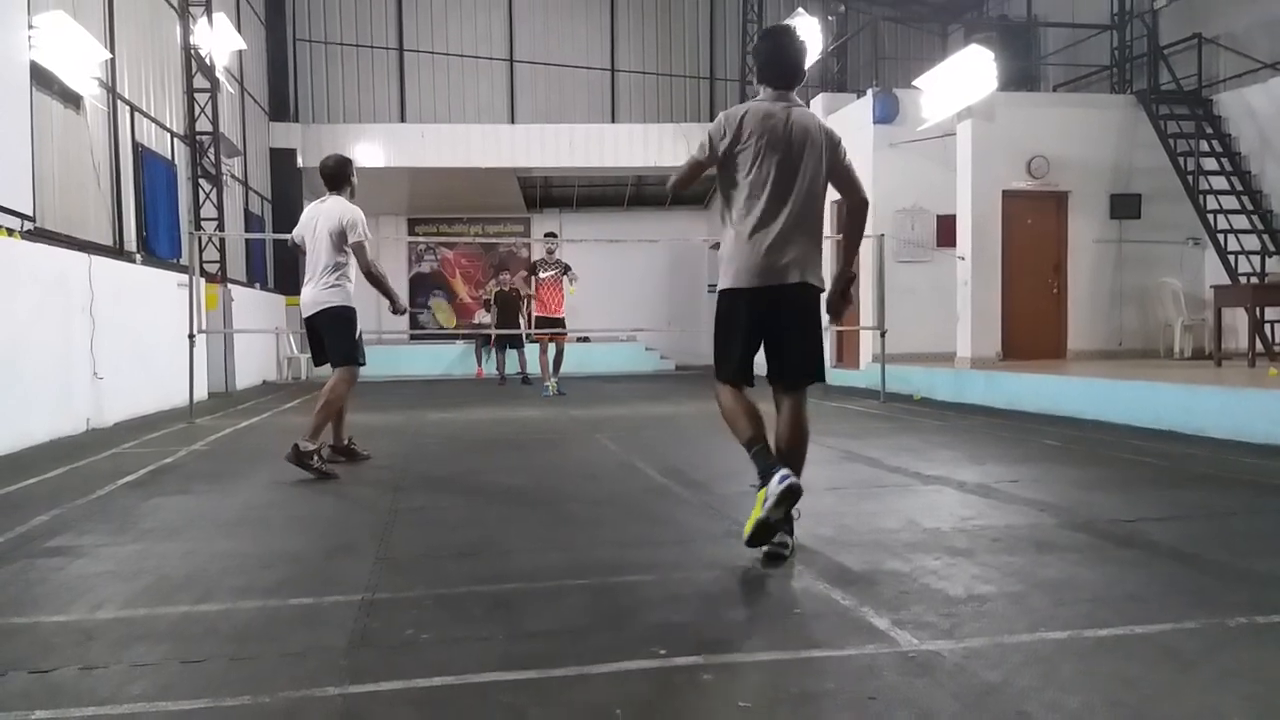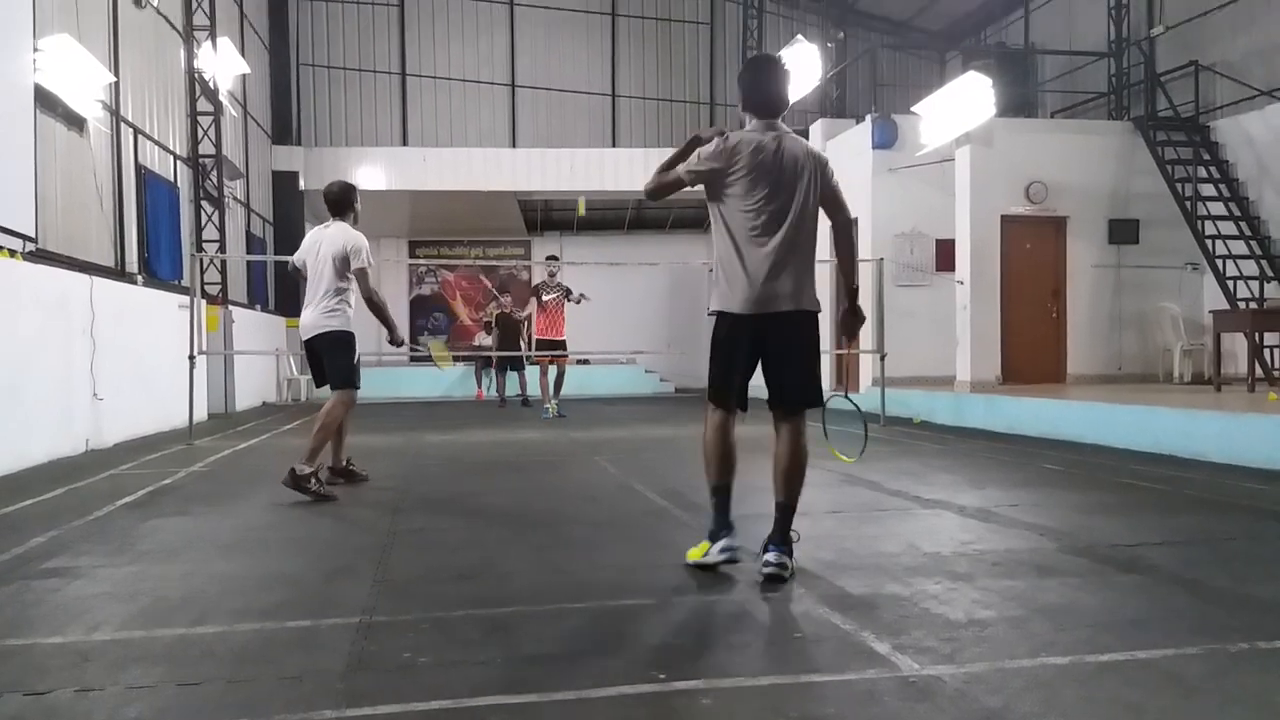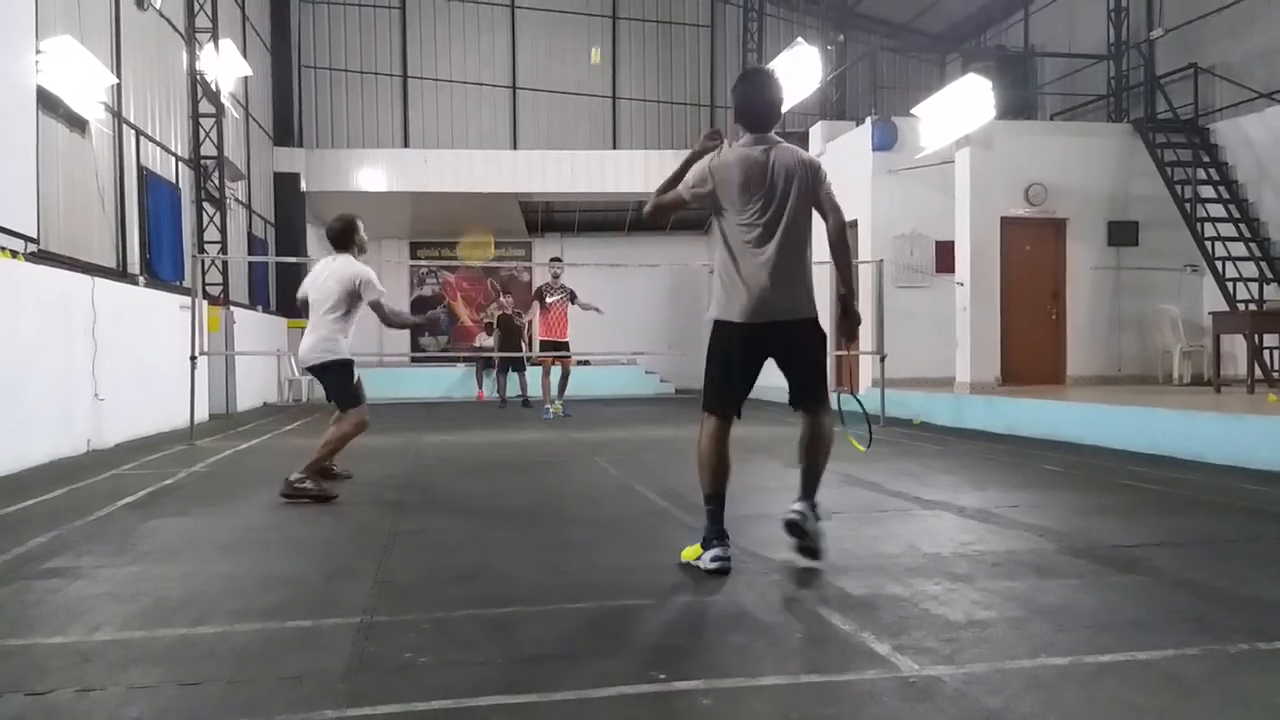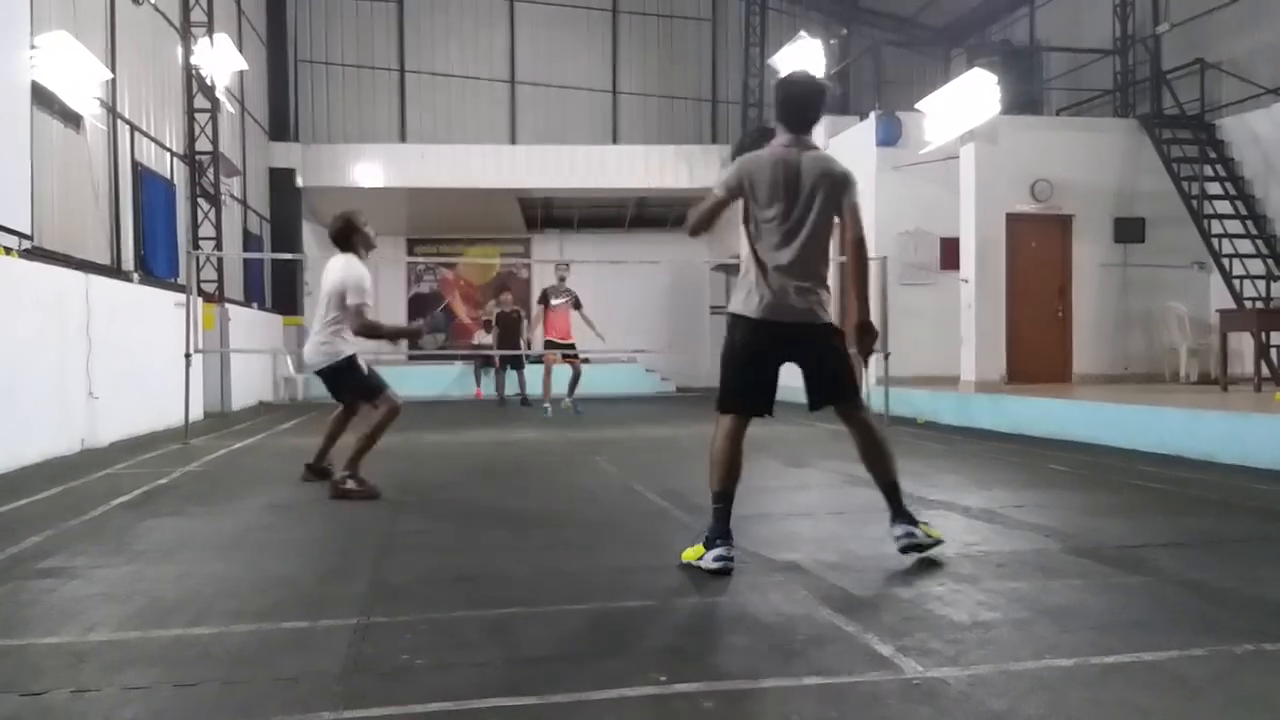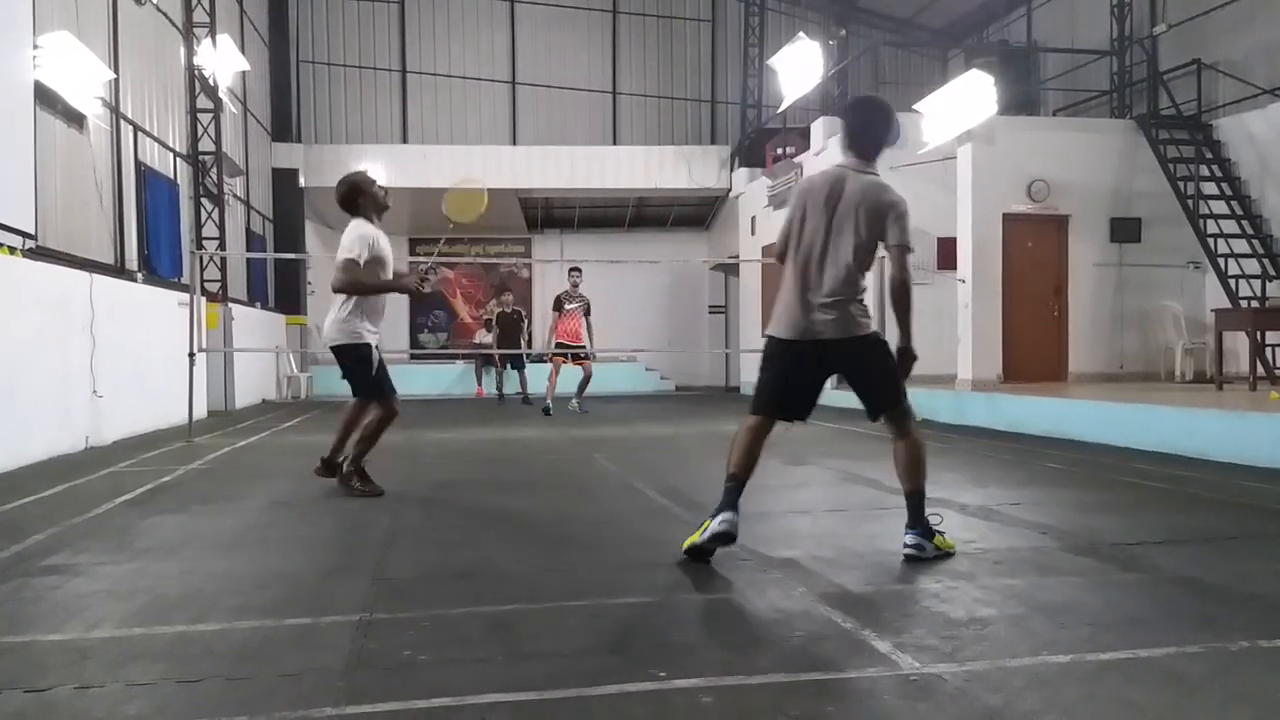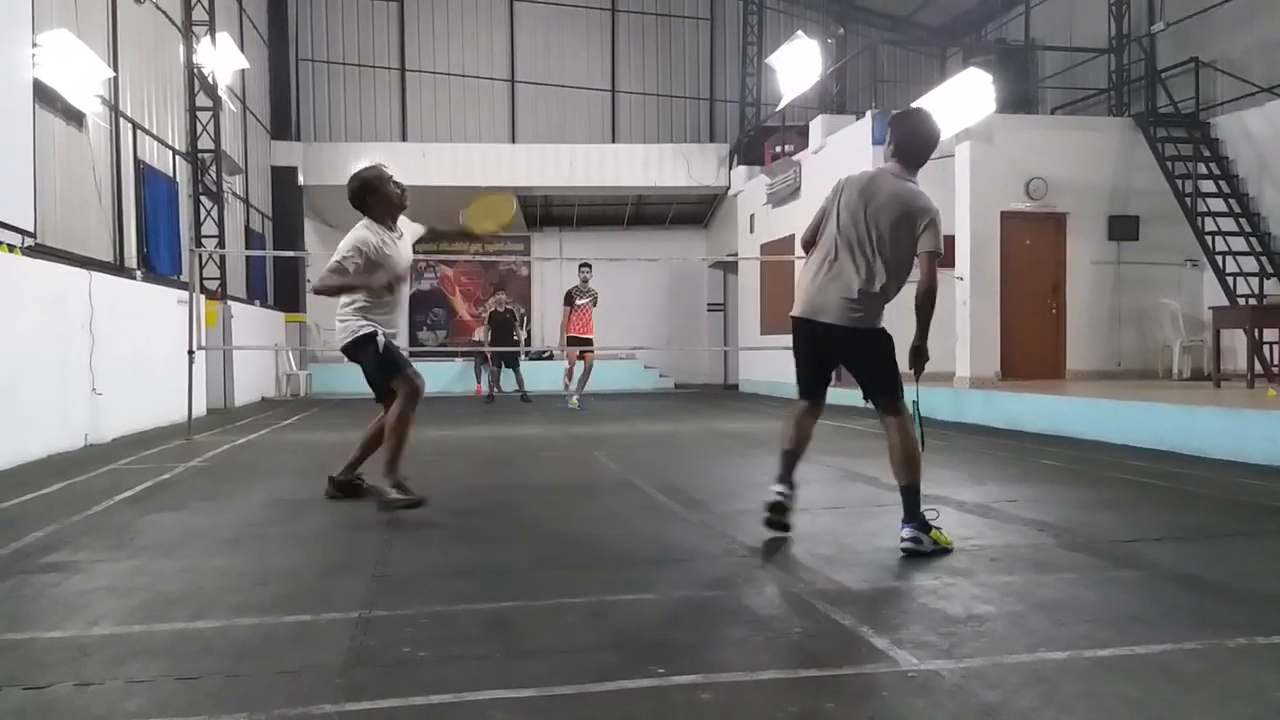
dt=0.2s
person 1, frame 1
left shoulder: (736, 120)
right shoulder: (821, 133)
left elbow: (677, 184)
right elbow: (858, 203)
left wrist: (714, 167)
right wrist: (845, 276)
left hip: (745, 276)
right hip: (801, 280)
left knee: (730, 385)
right knee: (791, 395)
left ankle: (772, 475)
right ankle: (781, 525)
person 1, frame 2
left shoulder: (724, 150)
right shoulder: (811, 157)
left elbow: (652, 190)
right elbow: (844, 225)
left wrist: (692, 144)
right wrist: (850, 296)
left hip: (739, 304)
right hip: (797, 306)
left knee: (720, 411)
right knee: (790, 420)
left ankle: (721, 531)
right ankle: (780, 543)
person 1, frame 3
left shoulder: (718, 167)
right shoulder: (805, 165)
left elbow: (654, 209)
right elbow: (837, 228)
left wrist: (694, 156)
right wrist: (847, 299)
left hip: (736, 315)
right hip: (796, 313)
left knee: (715, 420)
right knee: (817, 410)
left ankle: (714, 540)
right ankle: (805, 503)
person 1, frame 4
left shoulder: (751, 165)
right shoulder: (837, 172)
left elbow: (695, 225)
right elbow: (856, 241)
left wrist: (733, 182)
right wrist: (863, 315)
left hip: (757, 314)
right hip: (813, 315)
left knee: (731, 420)
right knee: (855, 414)
left ankle: (718, 540)
right ankle: (903, 520)
person 1, frame 5
left shoulder: (810, 185)
right shoulder: (888, 200)
left elbow: (781, 253)
right elbow: (899, 276)
right wrist: (906, 340)
left hip: (793, 326)
right hip: (852, 330)
left knee: (758, 421)
right knee: (901, 422)
left ankle: (725, 513)
right ankle: (918, 530)
person 1, frame 6
left shoulder: (848, 184)
right shoulder: (923, 207)
left elbow: (807, 242)
right elbow: (927, 282)
right wrist: (921, 338)
left hip: (810, 311)
right hip: (861, 320)
left knee: (808, 403)
right knee: (895, 414)
left ankle: (783, 485)
right ankle: (913, 523)
person 2, frame 1
left shoulder: (310, 211)
right shoulder: (350, 212)
left elbow: (297, 242)
right elbow: (366, 266)
right wrist: (394, 298)
left hip: (311, 302)
right hip: (334, 302)
left knee: (342, 372)
right knee: (347, 373)
left ankle: (340, 444)
right ankle: (307, 446)
person 2, frame 2
left shoulder: (313, 236)
right shoulder: (353, 239)
left elbow: (297, 267)
right elbow: (368, 294)
right wrist: (393, 329)
left hip: (310, 325)
right hip: (334, 326)
left knee: (342, 393)
right knee: (344, 396)
left ankle: (339, 464)
right ankle: (304, 469)
person 2, frame 3
left shoulder: (320, 268)
right shoulder: (360, 273)
left elbow: (302, 305)
right elbow: (388, 318)
right wrist: (421, 320)
left hip: (310, 351)
right hip: (331, 352)
left knee: (351, 404)
right knee: (357, 418)
left ankle: (324, 464)
right ankle: (302, 478)
person 2, frame 4
left shoulder: (336, 264)
right shoulder: (357, 273)
right elbow: (361, 326)
left wrist: (390, 332)
right wrist: (404, 332)
left hip: (318, 352)
right hip: (335, 353)
left knee: (351, 405)
right knee: (389, 404)
left ankle: (318, 466)
right ankle: (346, 474)
person 2, frame 5
left shoulder: (367, 232)
right shoulder: (364, 233)
right elbow: (341, 282)
left wrist: (398, 278)
right wrist: (395, 285)
left hip: (349, 332)
right hip: (354, 334)
left knee: (365, 401)
right knee: (388, 406)
left ankle: (334, 460)
right ankle: (352, 468)
person 2, frame 6
left shoulder: (400, 225)
right shoulder: (363, 238)
left elbow: (426, 232)
right elbow: (321, 283)
left wrist: (462, 231)
right wrist: (361, 283)
left hip: (380, 332)
right hip: (363, 330)
left knee: (395, 408)
right knee: (411, 386)
left ankle: (345, 477)
right ankle: (391, 480)
